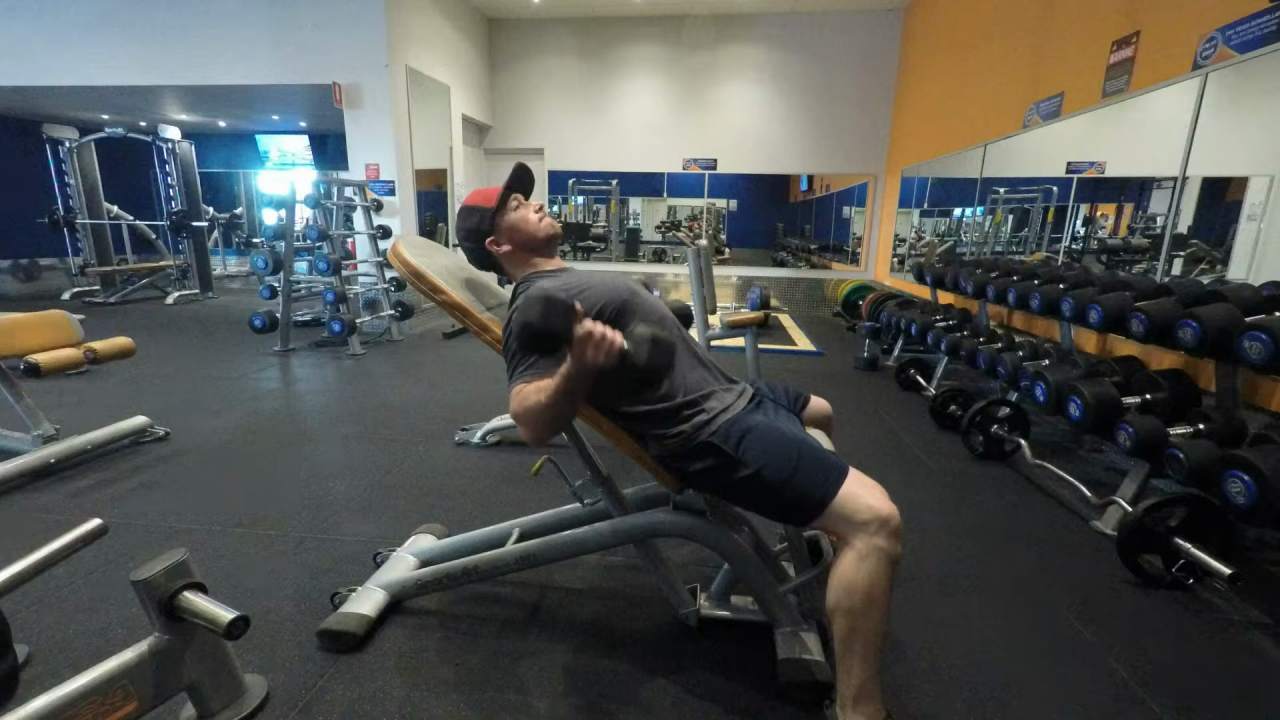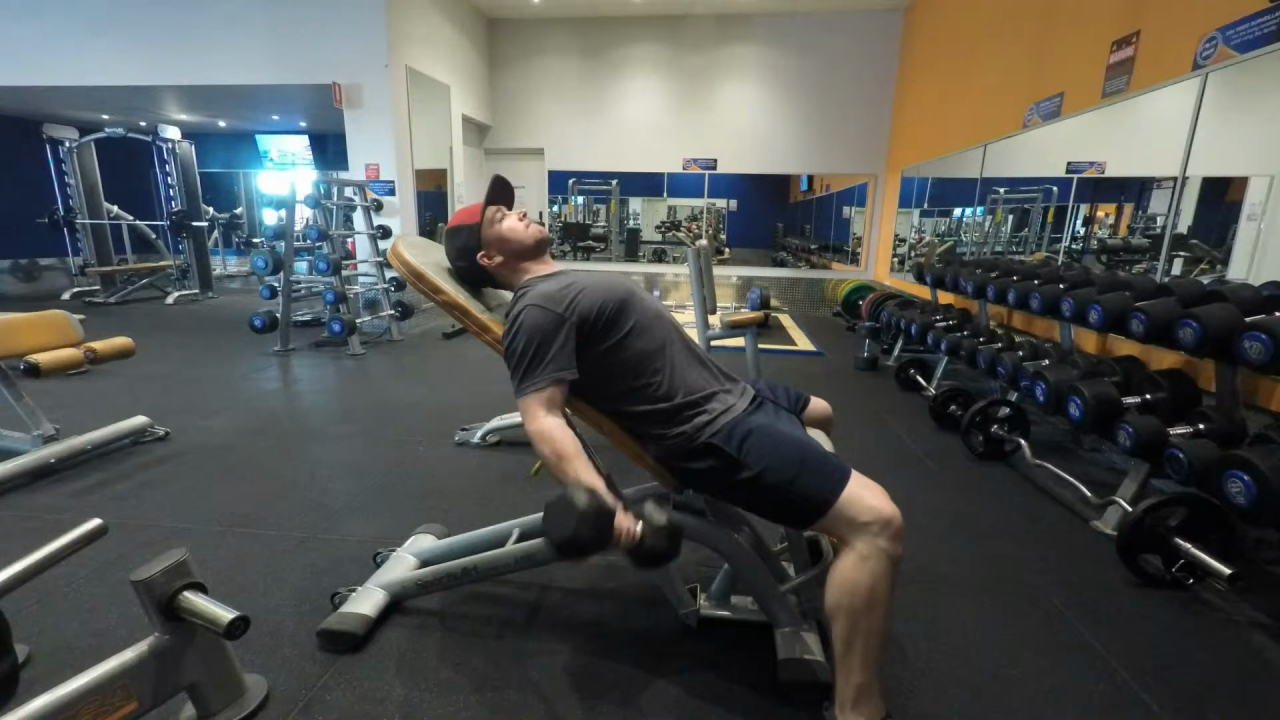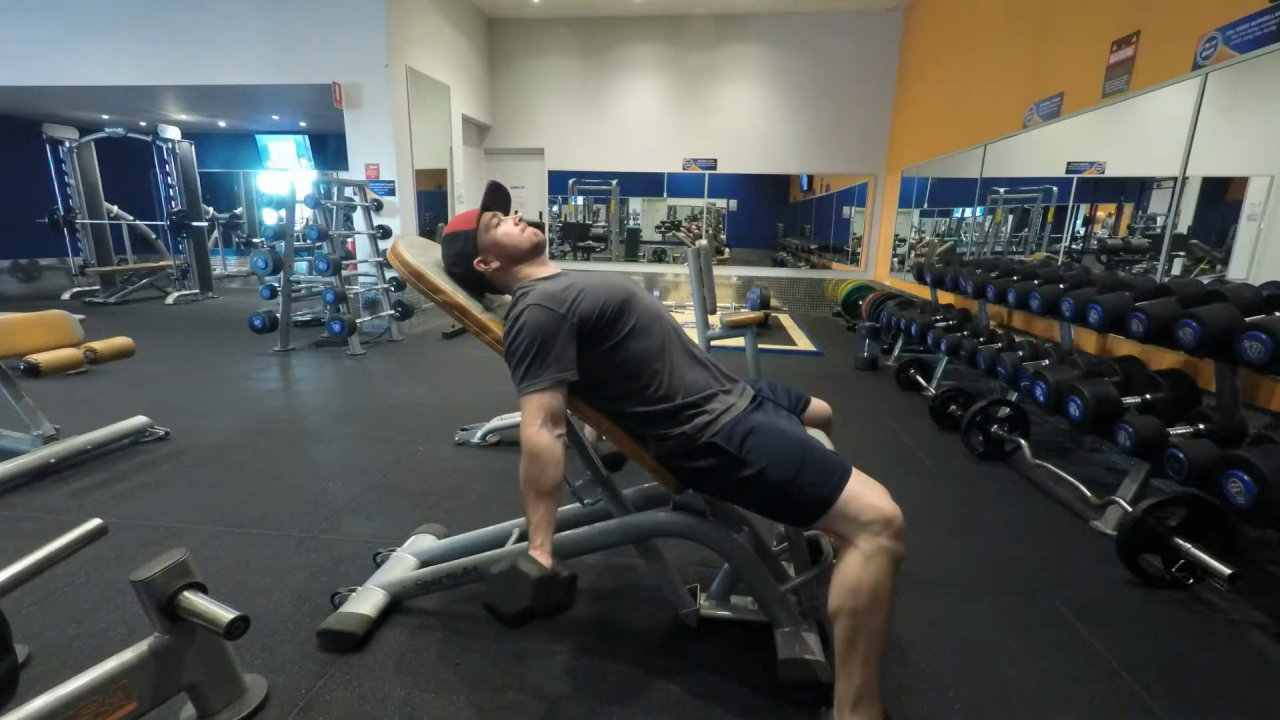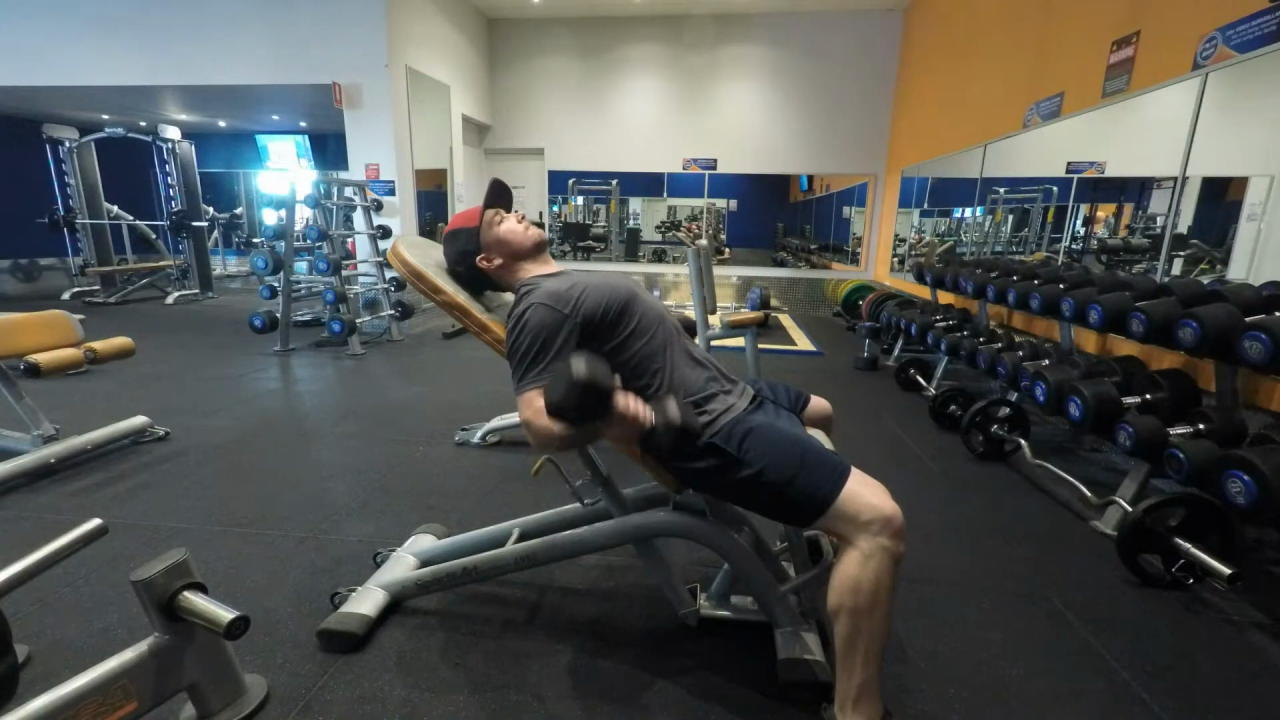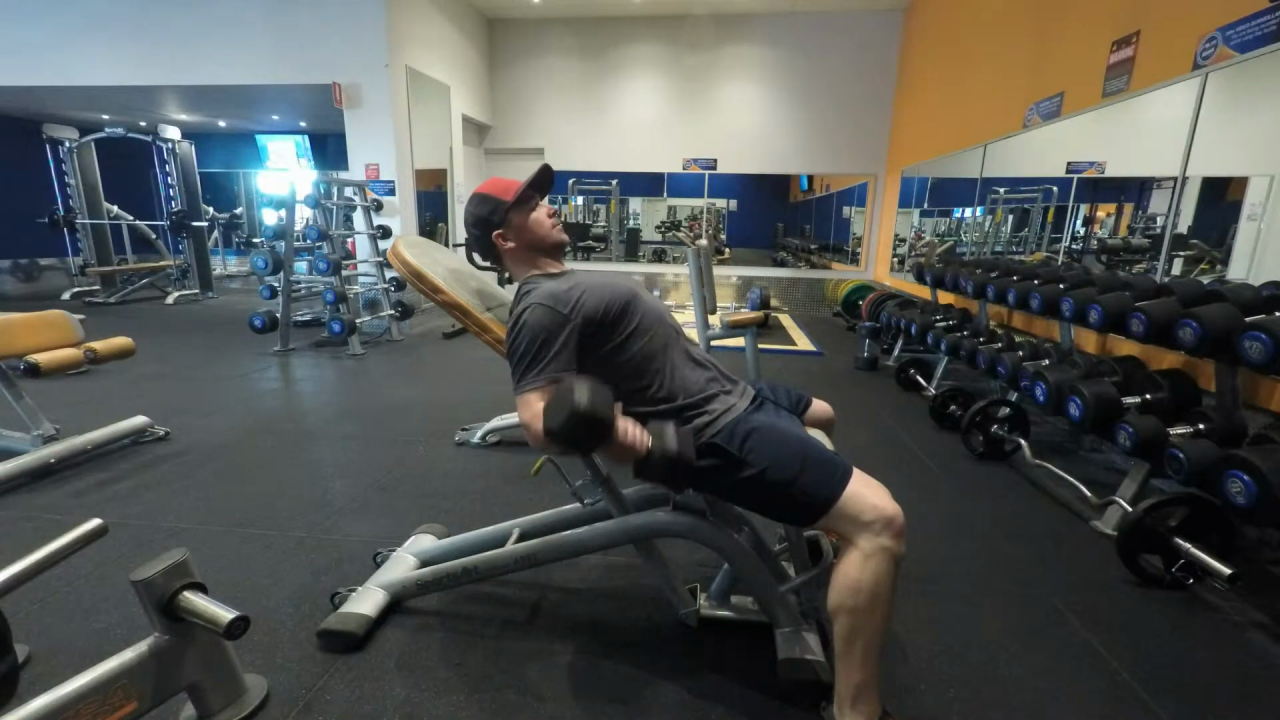
dt=1s
person 1, frame 1
left shoulder: (564, 280)
right elbow: (532, 419)
left wrist: (662, 323)
right wrist: (579, 362)
left hip: (731, 395)
right hip: (711, 432)
left knee: (820, 414)
right knee: (874, 519)
left ankle: (809, 536)
person 1, frame 2
left shoulder: (559, 284)
right shoulder: (538, 309)
right elbow: (542, 418)
right wrist: (599, 500)
left hip: (731, 396)
right hip: (712, 434)
left knee: (819, 414)
right knee: (875, 521)
left ankle: (805, 529)
person 1, frame 3
left shoulder: (561, 284)
right shoulder: (539, 310)
right elbow: (542, 427)
right wrist: (540, 546)
left hip: (731, 395)
right hip: (713, 432)
left knee: (819, 415)
right knee: (877, 522)
person 1, frame 4
left shoulder: (561, 284)
right shoulder: (541, 308)
right elbow: (538, 416)
left wrist: (669, 330)
right wrist: (601, 416)
left hip: (730, 394)
right hip: (714, 430)
left knee: (820, 414)
right knee: (876, 521)
person 1, frame 5
left shoulder: (564, 282)
right shoulder: (542, 307)
right elbow: (539, 418)
left wrist: (669, 338)
left hip: (730, 395)
right hip: (714, 430)
left knee: (821, 418)
right knee: (878, 521)
